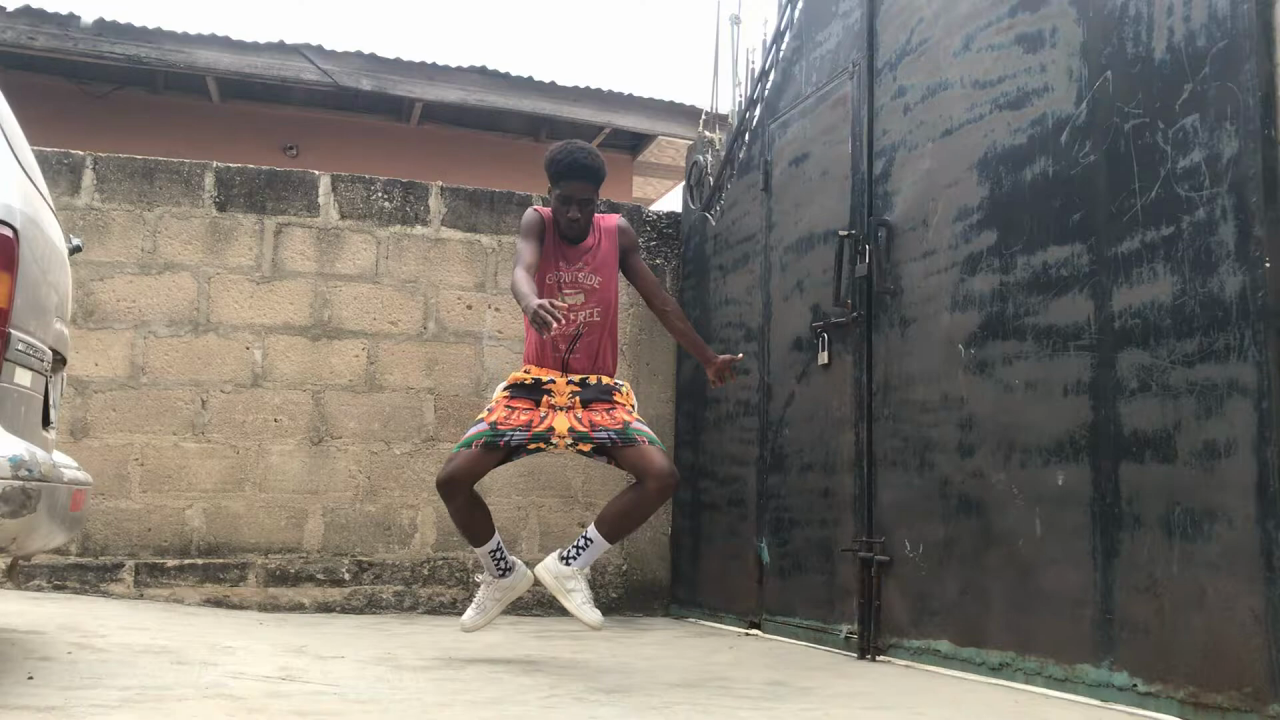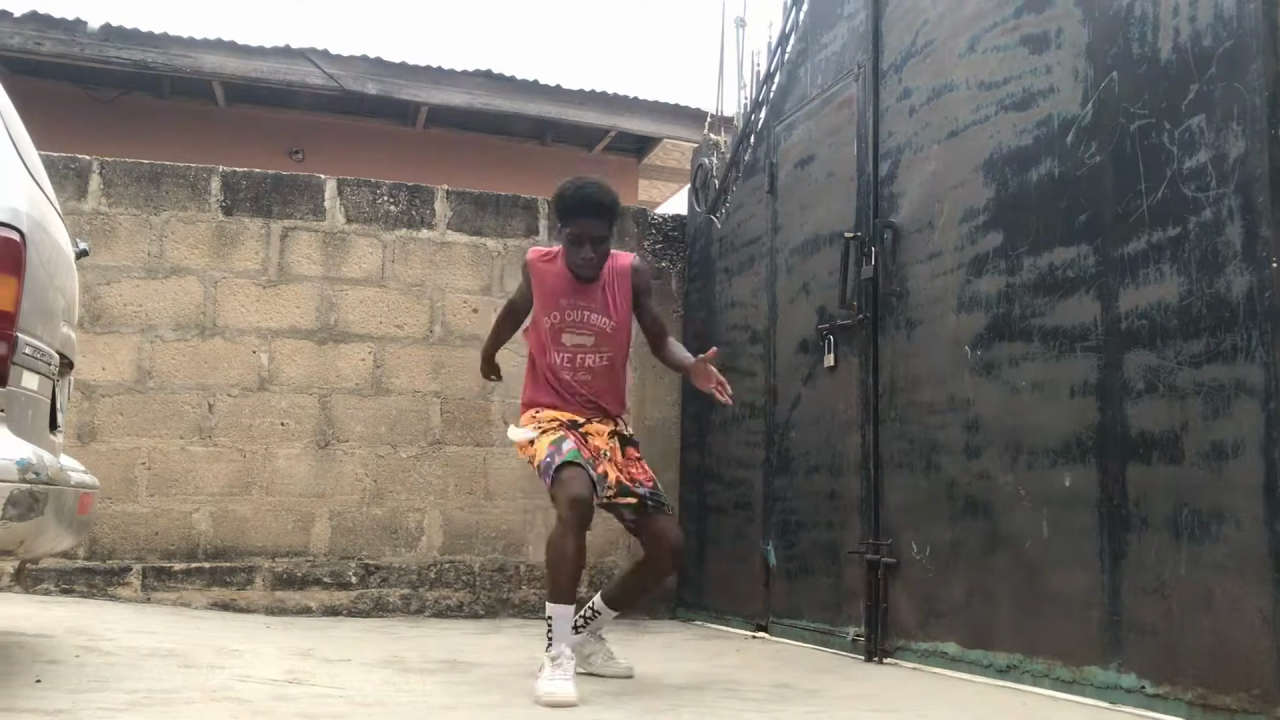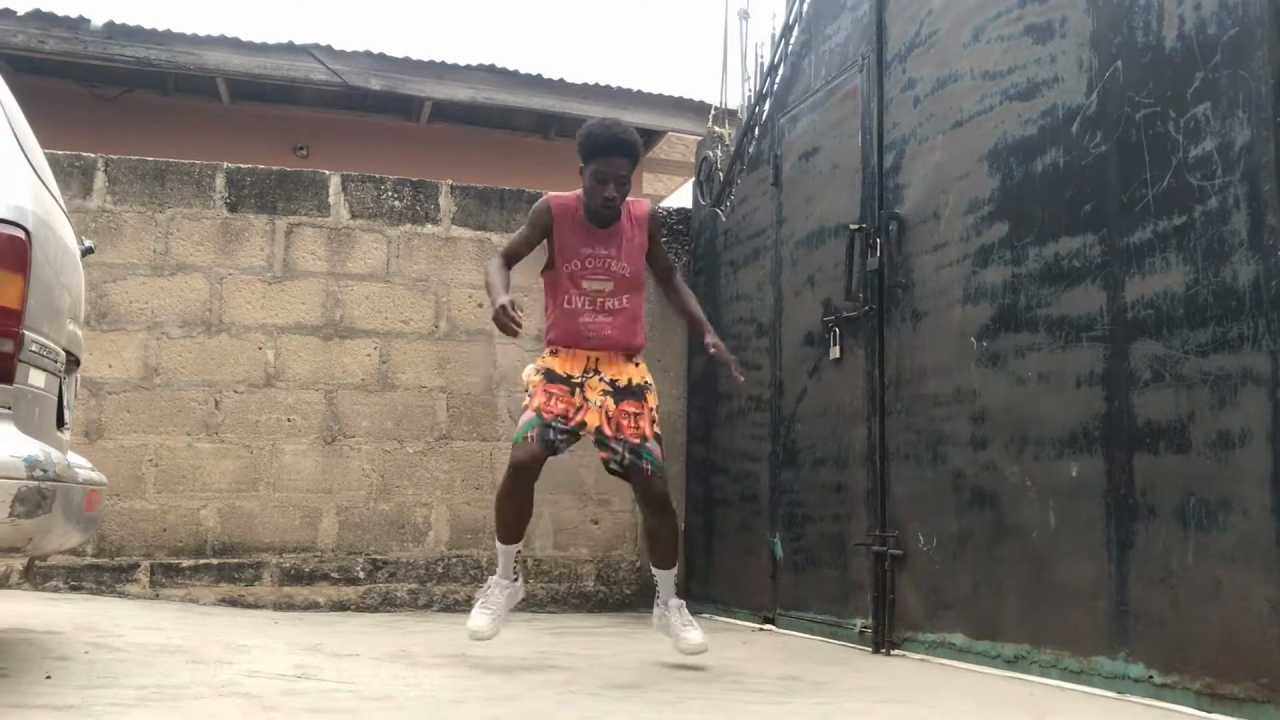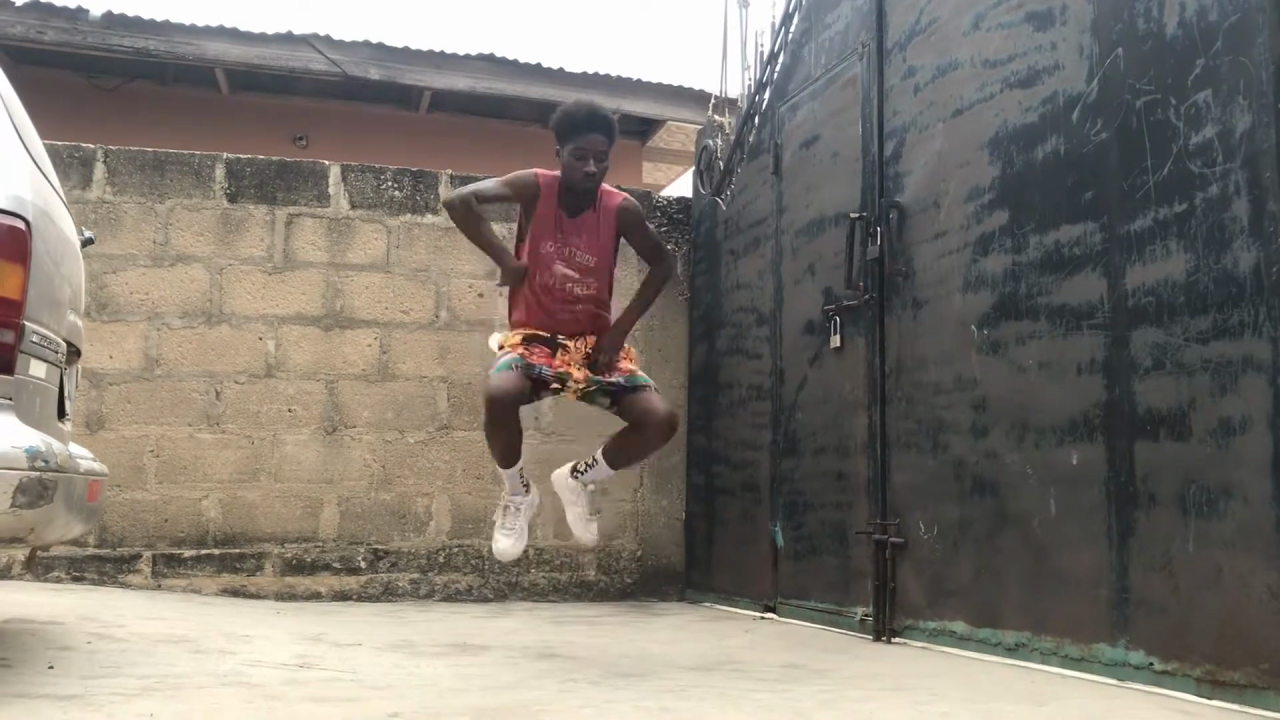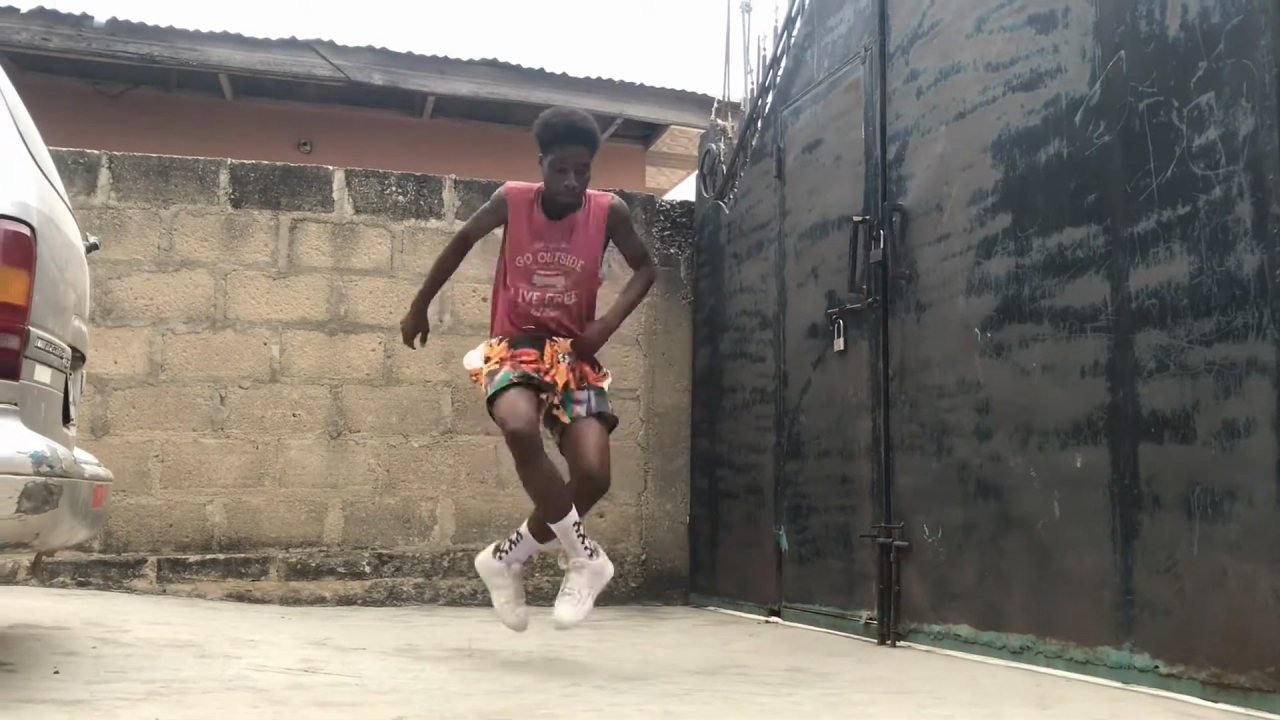
dt=0.5s
person 1, frame 1
left shoulder: (619, 233)
right shoulder: (538, 223)
left elbow: (657, 298)
right elbow: (520, 274)
left wrist: (707, 357)
right wrist: (532, 305)
left hip: (597, 387)
right hip: (537, 379)
left knee: (661, 475)
right knee: (454, 478)
left ankle: (571, 564)
right ankle: (503, 572)
person 1, frame 2
left shoulder: (632, 272)
right shoulder: (536, 264)
left elbow: (661, 340)
right elbow: (514, 311)
left wrist: (694, 367)
right wrist: (487, 353)
left hip: (607, 426)
right hip: (549, 420)
left knee: (669, 544)
right knee: (575, 501)
left ankle: (589, 628)
right ankle: (558, 650)
person 1, frame 3
left shoulder: (645, 218)
right shoulder: (554, 211)
left elbow: (669, 279)
right elbow: (502, 259)
left wrist: (708, 334)
right wrist: (499, 296)
left hip: (625, 375)
right hip: (564, 367)
left knee: (655, 491)
right knee: (521, 463)
left ankle: (669, 602)
right ankle: (505, 577)
person 1, frame 4
left shoulder: (622, 208)
right shoulder: (533, 186)
left elbow: (664, 265)
right elbow: (456, 201)
left wrist: (621, 328)
right wrist: (505, 259)
left hip: (596, 340)
right hip: (533, 335)
left knee: (662, 418)
right knee: (498, 394)
left ankle: (582, 477)
right ankle: (516, 491)
person 1, frame 5
left shoulder: (610, 210)
right shoulder: (509, 199)
left elbow: (644, 267)
right elbow: (459, 243)
left wrist: (617, 313)
right wrist: (419, 306)
left hip: (575, 357)
right hip: (514, 351)
left knee: (594, 475)
right knee: (519, 429)
left ankle: (507, 555)
right ankle: (582, 549)
